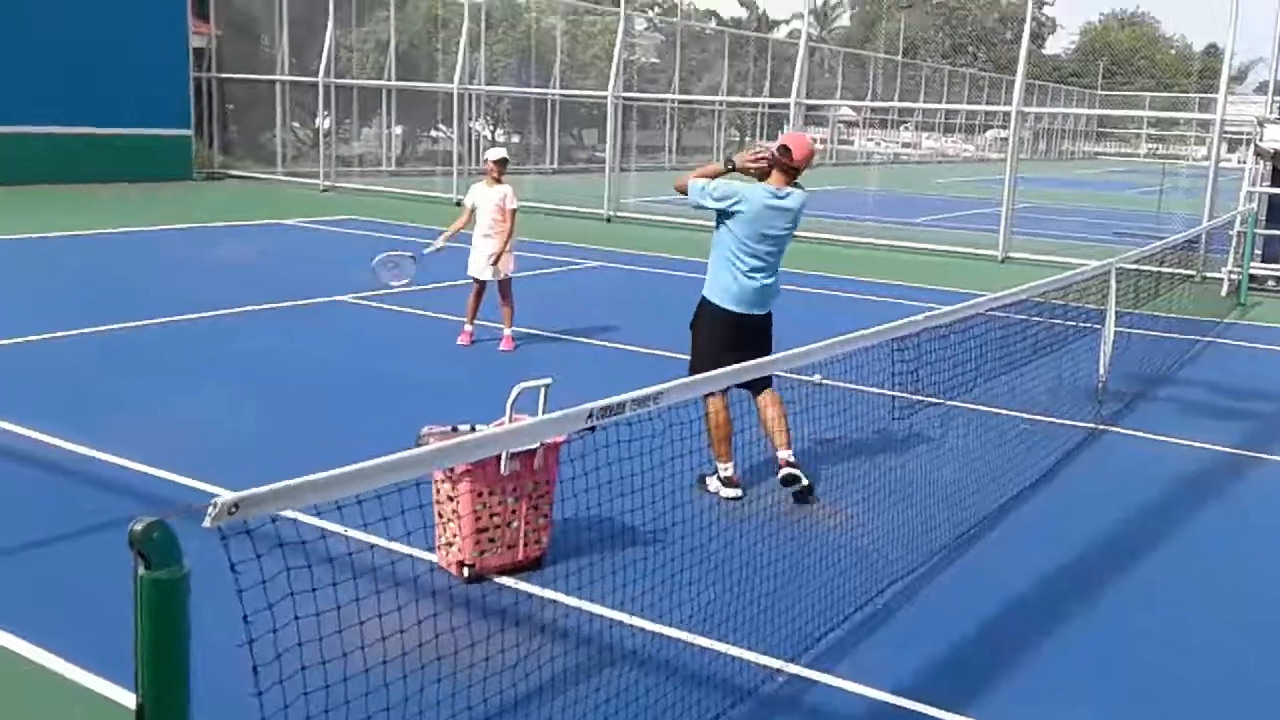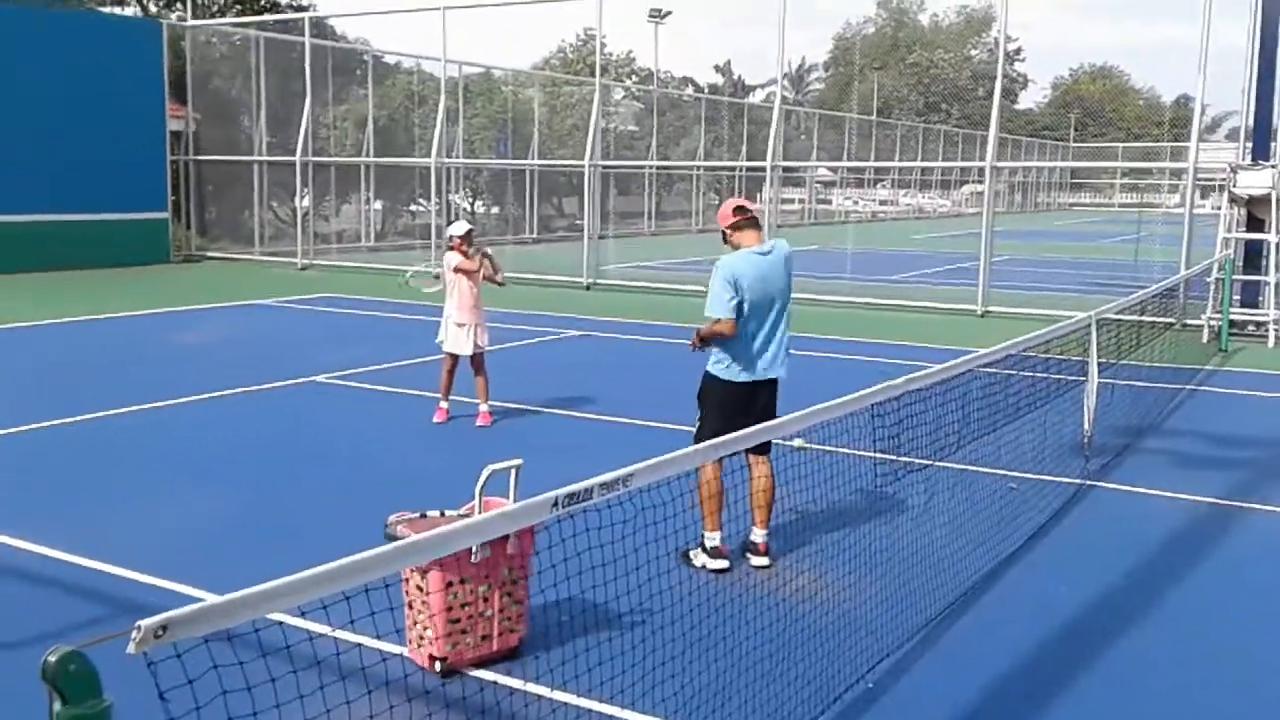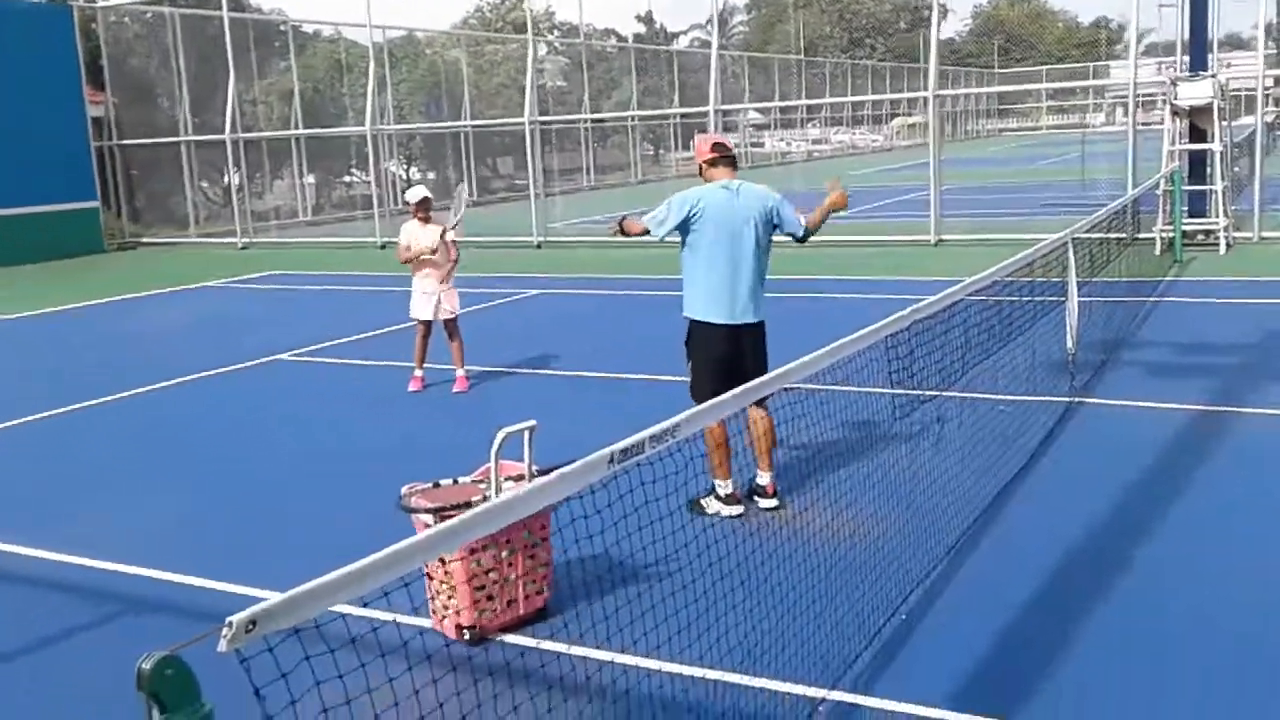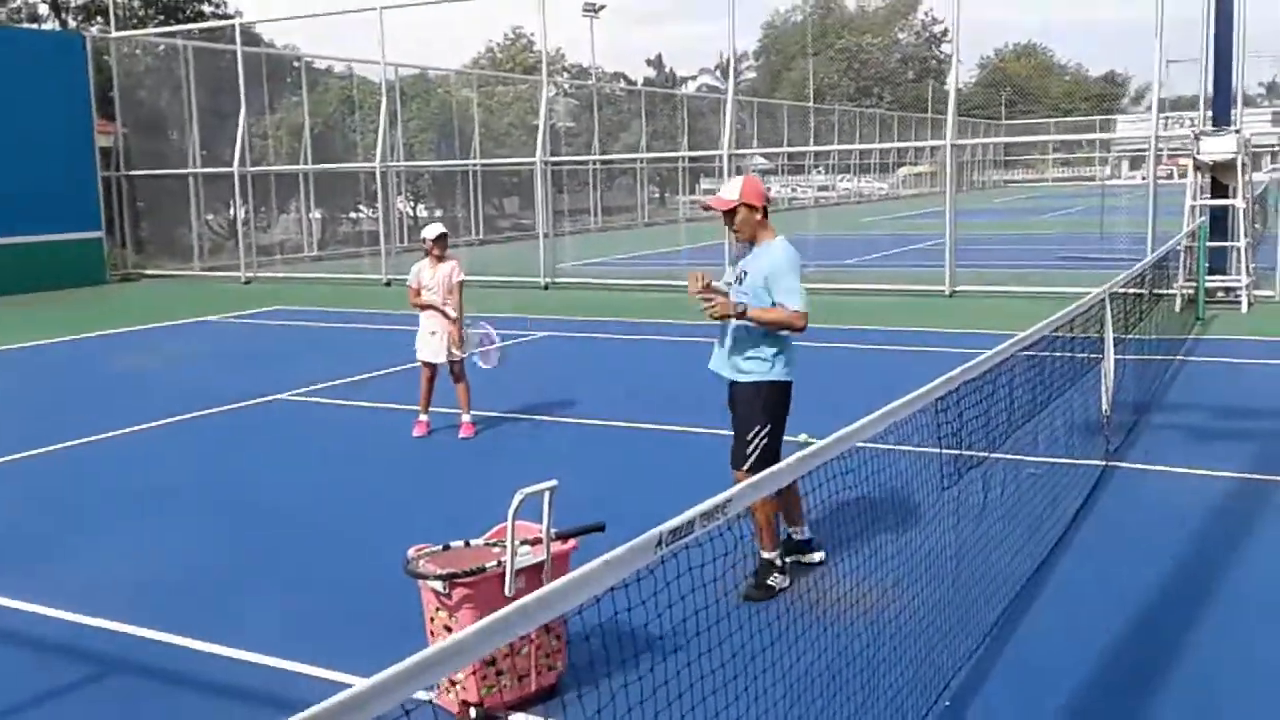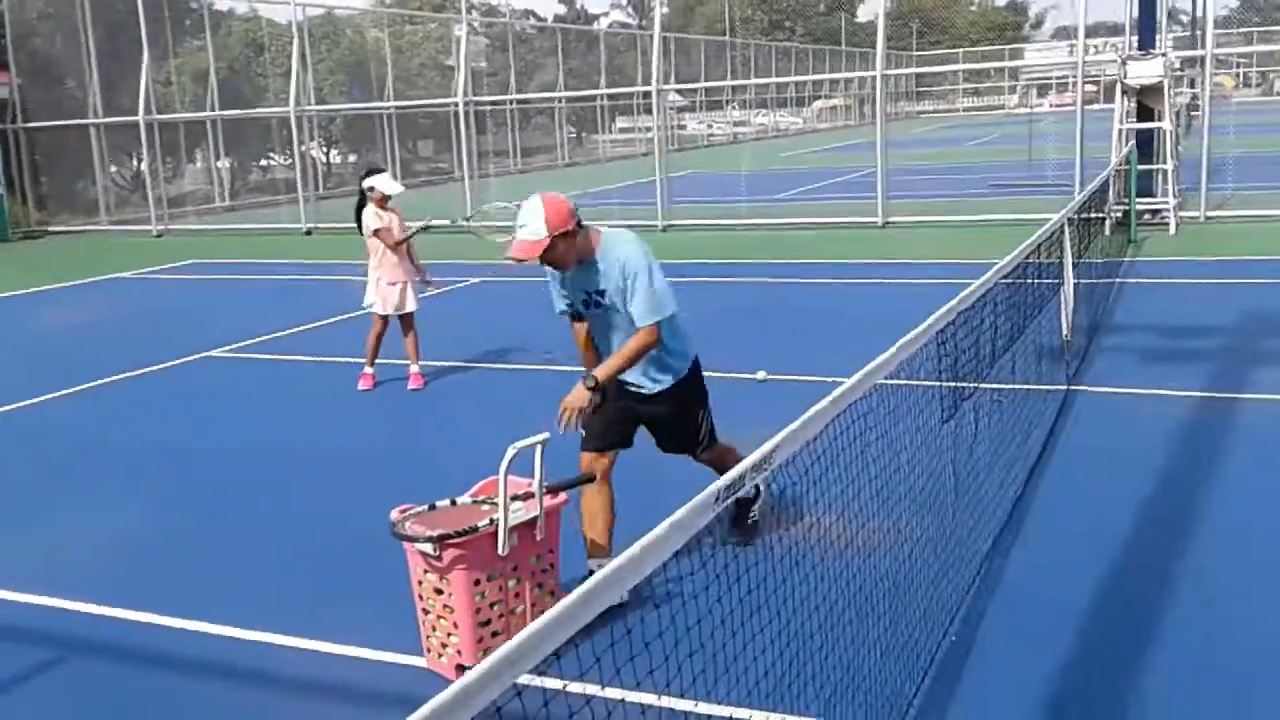
dt=1s
person 1, frame 1
left shoulder: (738, 194)
right shoulder: (797, 201)
left elbow: (681, 184)
left wrist: (732, 164)
right wrist: (762, 174)
left hip: (720, 305)
right hip: (759, 309)
left knee: (713, 390)
right knee: (761, 386)
left ankle: (725, 475)
right ankle: (786, 459)
person 1, frame 2
left shoulder: (728, 266)
right shoulder: (782, 251)
left elbow: (725, 328)
left wrist: (702, 334)
left hip: (728, 377)
right hip: (768, 376)
left knee: (709, 457)
right knee: (759, 457)
left ankle: (712, 547)
right ankle: (759, 543)
person 1, frame 3
left shoulder: (692, 199)
right shoulder: (766, 197)
left elbow: (639, 227)
right elbow: (803, 230)
left wrist: (622, 224)
right wrist: (830, 205)
left hip: (708, 320)
right hip: (750, 318)
right knee: (756, 402)
left ankle: (724, 494)
right ankle: (766, 485)
person 1, frame 4
left shoulder: (781, 257)
right shoulder: (749, 252)
left elbow: (797, 319)
right elbow: (736, 300)
left wrist: (740, 310)
right wrist: (710, 292)
left hip: (765, 380)
right hip: (741, 376)
left knee: (748, 473)
right knee: (767, 468)
left ankle: (773, 563)
right ankle: (802, 540)
person 1, frame 5
left shoulder: (629, 255)
right shoulder: (561, 263)
left elbow: (650, 334)
left wrist: (592, 383)
right wrist: (592, 380)
left hip: (670, 373)
right hip: (614, 379)
left knee: (705, 451)
right knee: (592, 467)
left ankle: (747, 495)
right ankle: (601, 574)
person 2, frame 1
left shoulder: (506, 191)
right shoulder: (476, 189)
left elbow: (509, 225)
right elbow: (465, 218)
left wrist: (501, 249)
right wrist: (446, 235)
left hip: (499, 248)
right hip: (478, 247)
left knee: (505, 291)
right knee: (477, 289)
left ankle: (508, 334)
right ankle: (468, 329)
person 2, frame 2
left shoulder: (477, 262)
right shoulder: (450, 257)
left elbow: (500, 280)
right elbow: (474, 267)
left wrist: (488, 256)
right wrist: (478, 255)
left hip: (475, 320)
right hip: (455, 320)
left knee: (479, 366)
right knee: (449, 365)
left ankle: (484, 409)
right ankle: (443, 406)
person 2, frame 3
left shoulder: (442, 225)
right shoulder: (407, 228)
left elbow: (454, 254)
right elbow: (402, 258)
left wrist: (449, 267)
right wrist: (423, 250)
left hip: (445, 285)
right hip: (423, 287)
left knee: (452, 330)
right knee: (422, 331)
left ankle: (460, 374)
right ankle: (418, 374)
person 2, frame 4
left shoulder: (453, 265)
right shoulder: (418, 268)
left elbow: (457, 299)
right elbow: (413, 299)
left wrist: (457, 327)
right wrist: (435, 303)
left hip: (451, 328)
right hip: (429, 329)
left knee: (458, 374)
right knee: (428, 375)
left ankle: (466, 419)
right ankle: (422, 419)
person 2, frame 5
left shoulder: (393, 213)
right shoulder: (370, 214)
left elbow: (407, 245)
right elbow: (393, 242)
left wrist: (420, 269)
left hip: (404, 277)
right hip: (383, 278)
left knee: (409, 325)
right knee: (379, 326)
left ankle: (415, 370)
right ankle: (368, 371)
